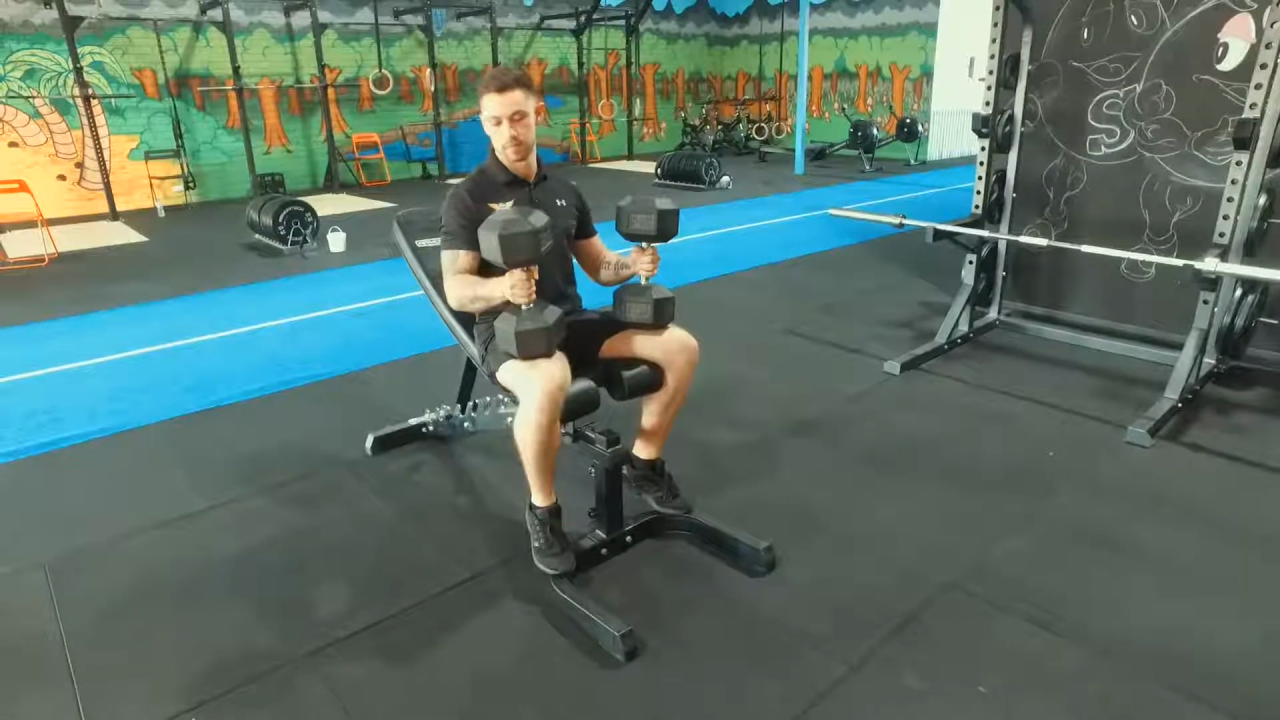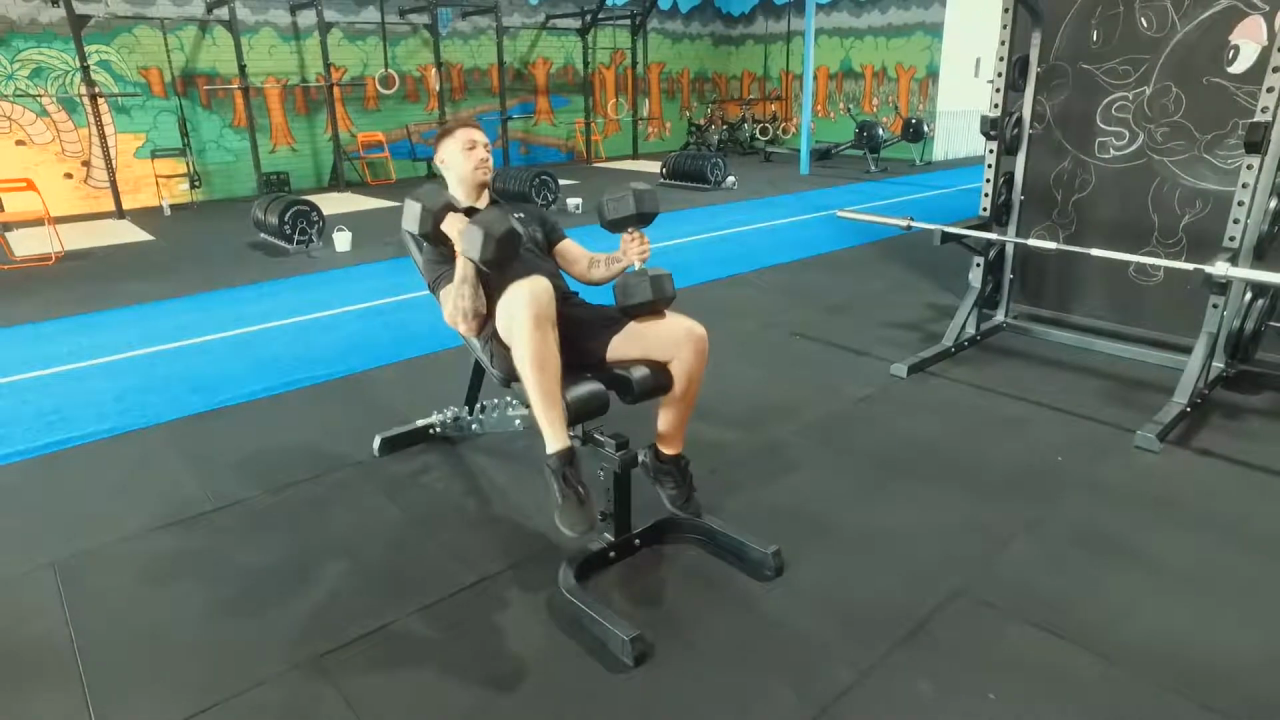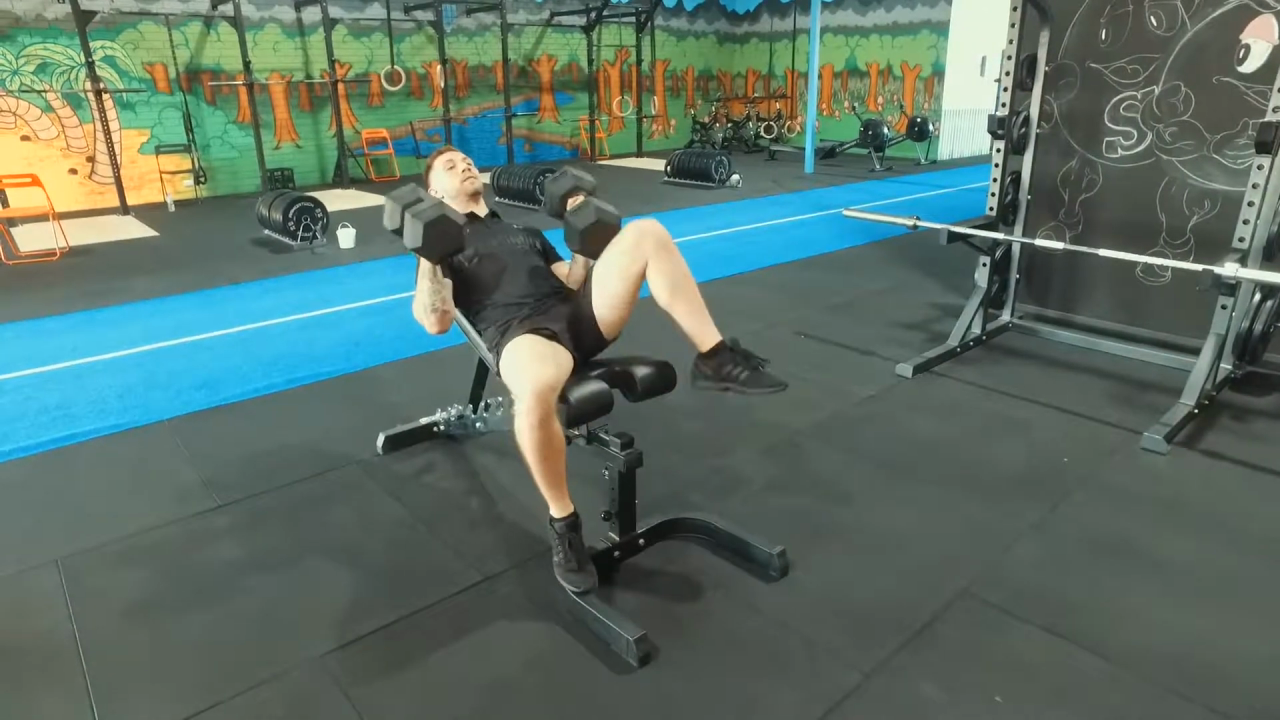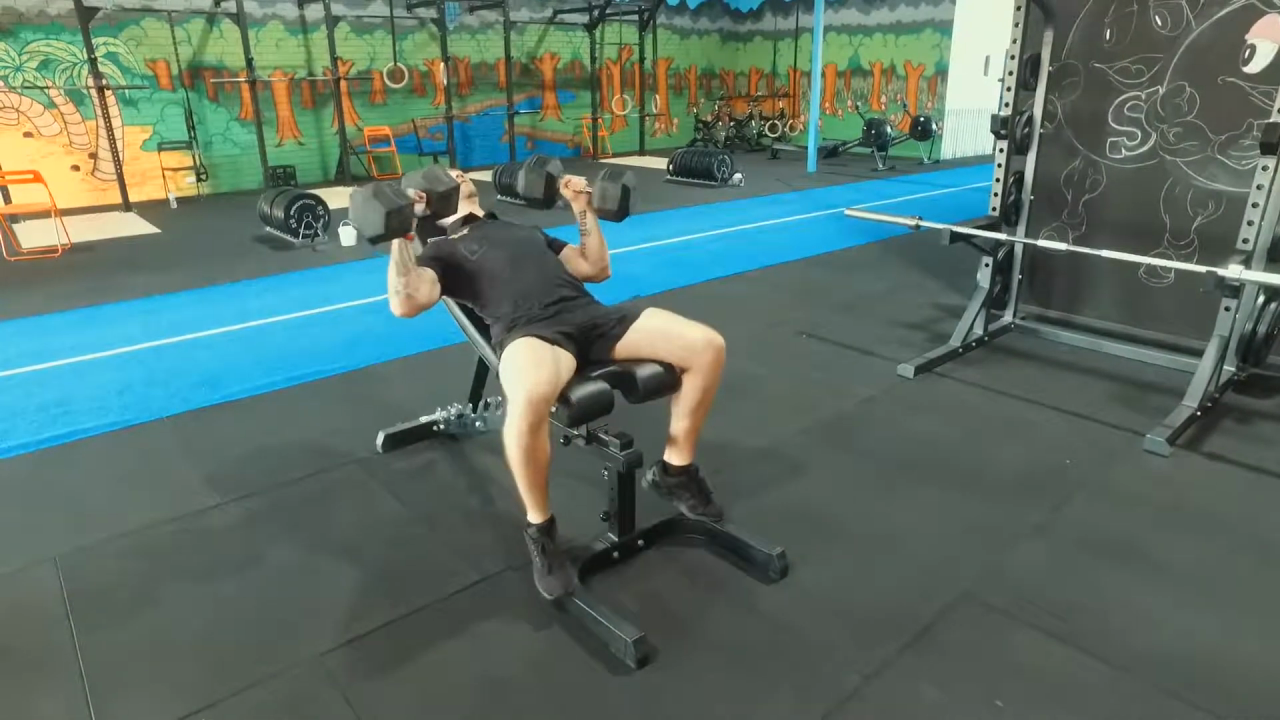
dt=0.7s
person 1, frame 1
left shoulder: (564, 190)
right shoulder: (468, 197)
left elbow: (598, 265)
right elbow: (456, 290)
left wrist: (633, 264)
right wrist: (501, 288)
left hip: (571, 320)
left knee: (681, 347)
right knee: (548, 385)
left ankle: (644, 464)
right ankle: (543, 511)
person 1, frame 2
left shoulder: (528, 213)
right shoulder: (440, 239)
left elbow: (586, 267)
right elbow: (467, 324)
left wrist: (623, 258)
right wrist: (464, 253)
left hip: (576, 319)
right hip: (514, 334)
left knee: (691, 339)
right knee: (531, 292)
left ankle: (665, 457)
right ankle: (560, 462)
person 1, frame 3
left shoulder: (525, 232)
right elbow: (435, 321)
left hip: (580, 317)
right hip: (522, 333)
left knee: (644, 234)
right knee: (536, 390)
left ankle: (716, 358)
right ankle: (563, 524)
person 1, frame 4
left shoulder: (526, 231)
right shoulder: (442, 251)
left elbow: (597, 269)
right elbow: (405, 303)
left wrist: (582, 209)
right wrist: (403, 230)
left hip: (590, 315)
right hip: (529, 332)
left knee: (708, 347)
right knee: (529, 398)
left ankle: (674, 470)
right ankle: (539, 527)
